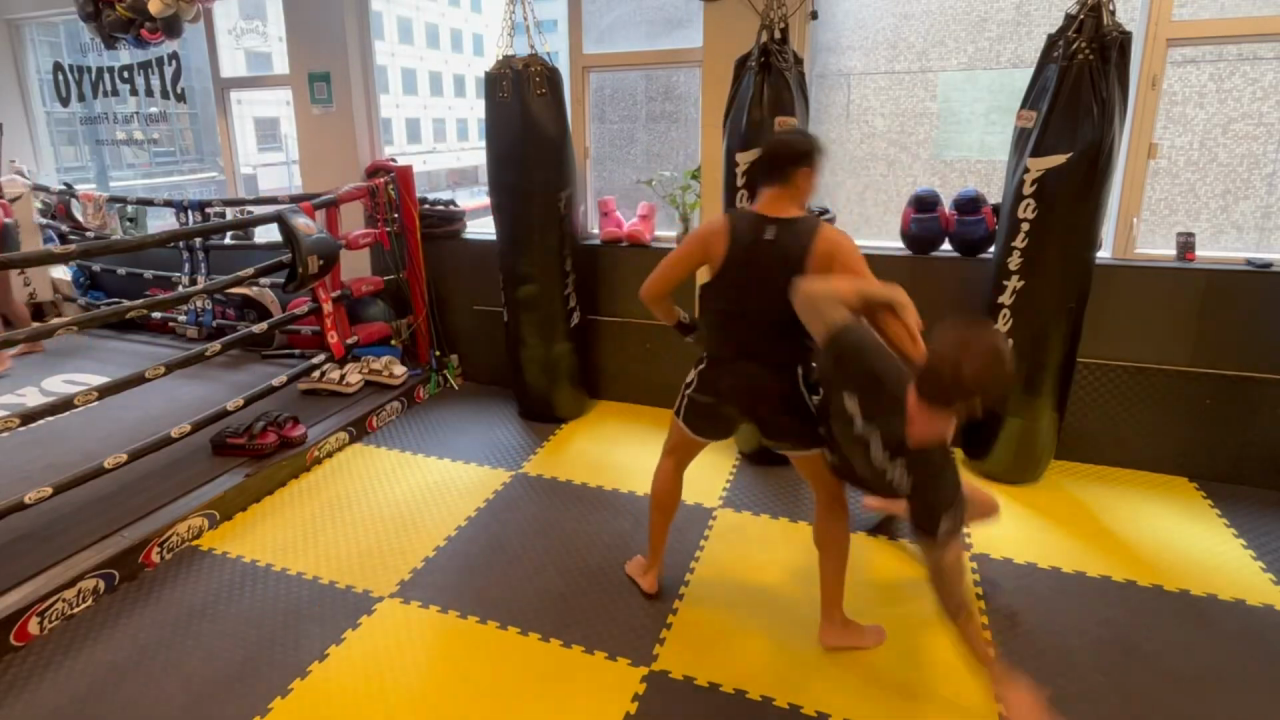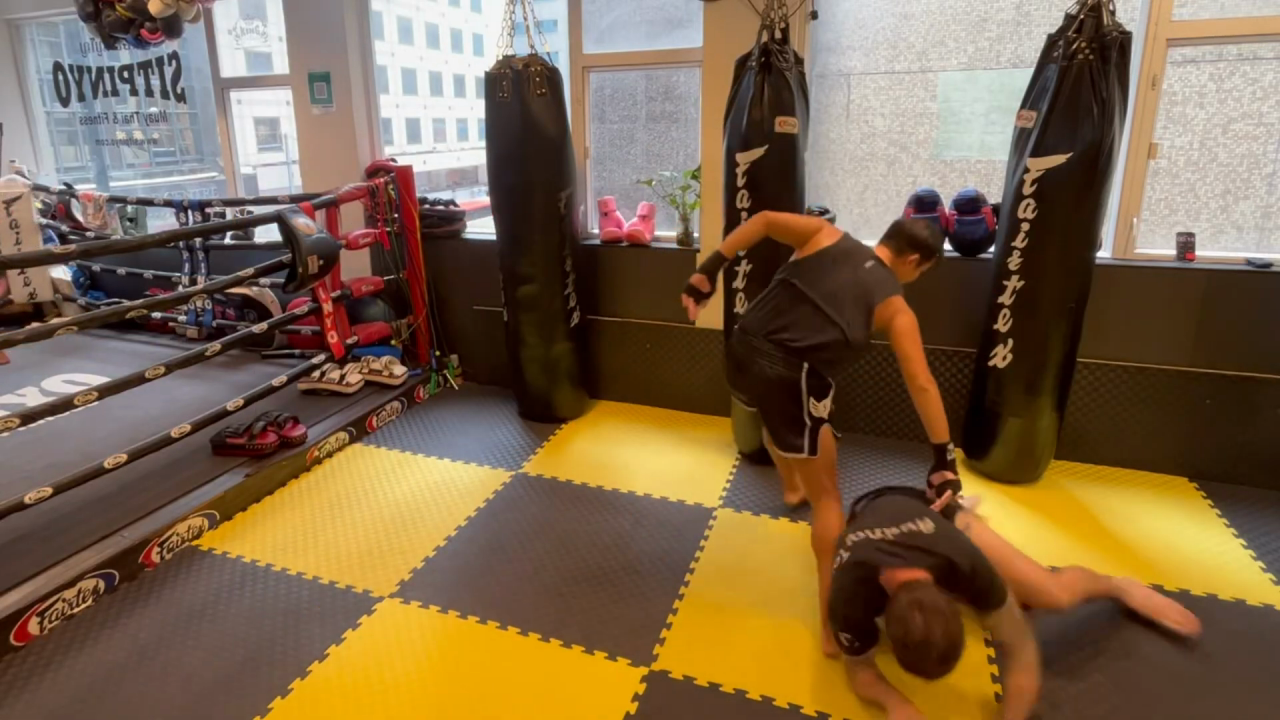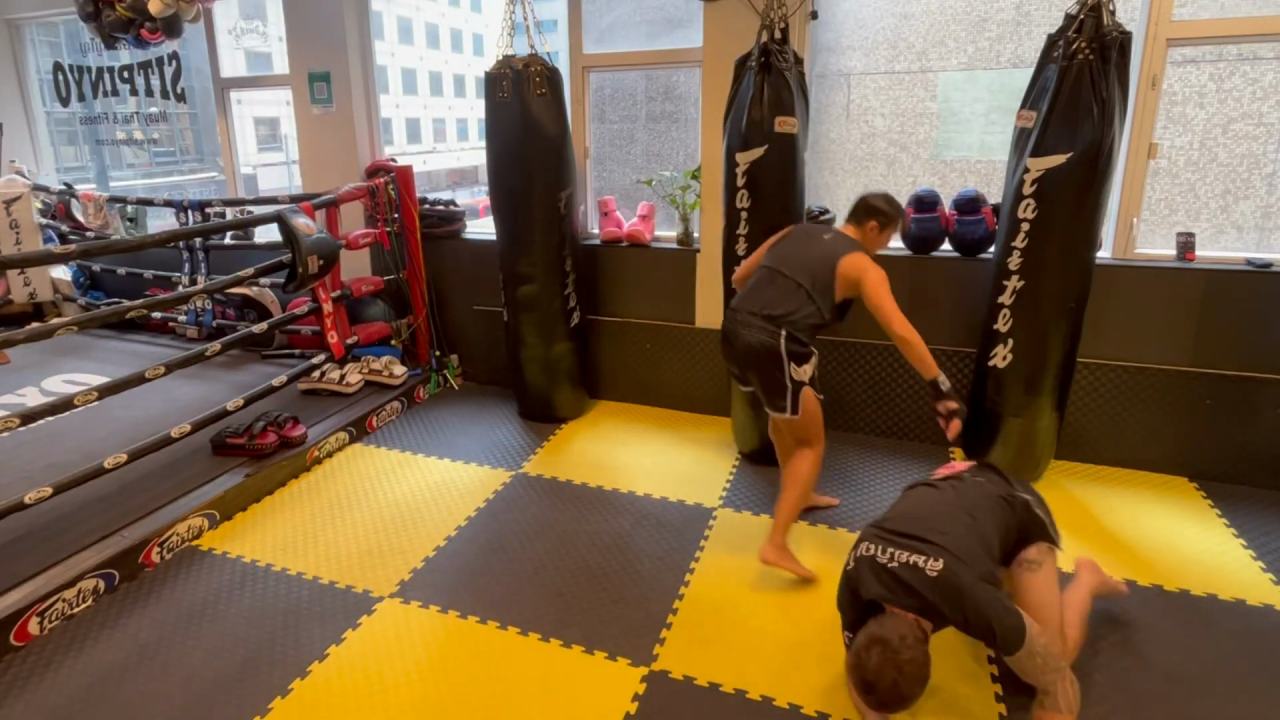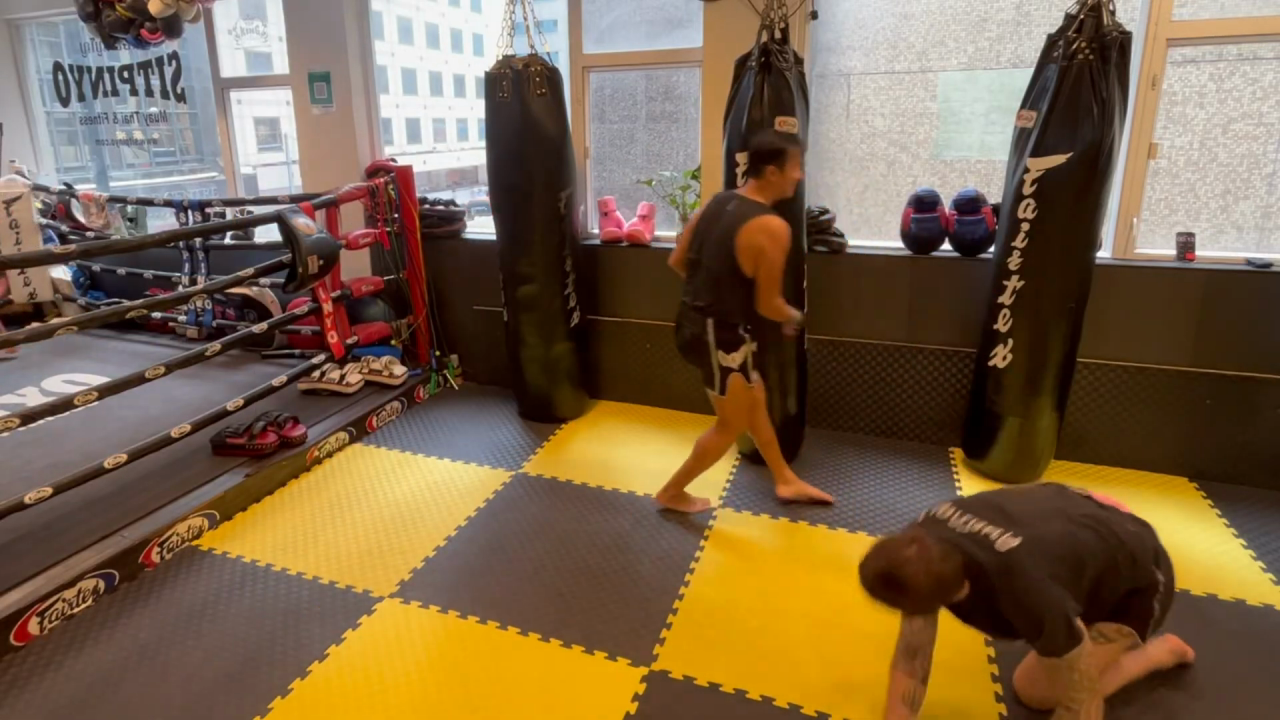
dt=0.4s
person 1, frame 1
left shoulder: (716, 233)
right shoulder: (828, 242)
left elbow: (651, 293)
right elbow: (886, 315)
left wrist: (682, 322)
left hip: (718, 377)
right hip: (784, 384)
left knee: (672, 459)
right knee: (830, 494)
left ankle: (650, 566)
right ankle: (834, 622)
person 1, frame 2
left shoulder: (827, 236)
right shoulder: (894, 305)
left elbow: (764, 219)
right elbow: (921, 384)
left wrist: (708, 271)
right wrist: (943, 457)
left hip: (744, 353)
right hip: (794, 378)
left knee: (772, 412)
right knee: (827, 498)
left ankle: (792, 488)
right ankle: (835, 627)
person 1, frame 3
left shoulder: (794, 233)
right shoulder: (863, 267)
left elbow: (740, 277)
right elbow: (901, 332)
right wrist: (941, 390)
left hip: (735, 333)
right hip: (775, 347)
left knee: (781, 408)
right knee: (810, 444)
left ankle: (797, 493)
right ankle: (777, 544)
person 1, frame 4
left shoulder: (715, 204)
right shoulder: (771, 228)
left elbow: (677, 261)
right elbow: (767, 305)
right wrist: (794, 317)
left hip: (694, 320)
right hip: (721, 334)
left knee: (753, 402)
right knee: (731, 425)
left ankle: (786, 480)
right ankle: (673, 491)
person 2, frame 1
left shoulder: (861, 354)
right shoulder: (937, 489)
left elbow: (807, 292)
right elbow: (951, 597)
left wrist: (885, 295)
right wrist: (1002, 678)
right knee: (983, 506)
person 2, frame 2
left shoulder: (963, 562)
right shoulder: (852, 597)
left elbow: (1024, 655)
right elbow: (859, 670)
left knee: (1055, 595)
left ankle: (1120, 588)
person 2, frame 3
left shoulder: (970, 601)
right shoulder: (856, 584)
left elbow: (1060, 686)
right elbow: (859, 665)
left hip: (1016, 507)
left ankle: (1087, 580)
person 2, frame 4
left shoulder: (1030, 597)
right shoulder: (921, 546)
right elbow: (908, 659)
left hip: (1137, 580)
left knee: (1033, 688)
left ankle: (1160, 651)
